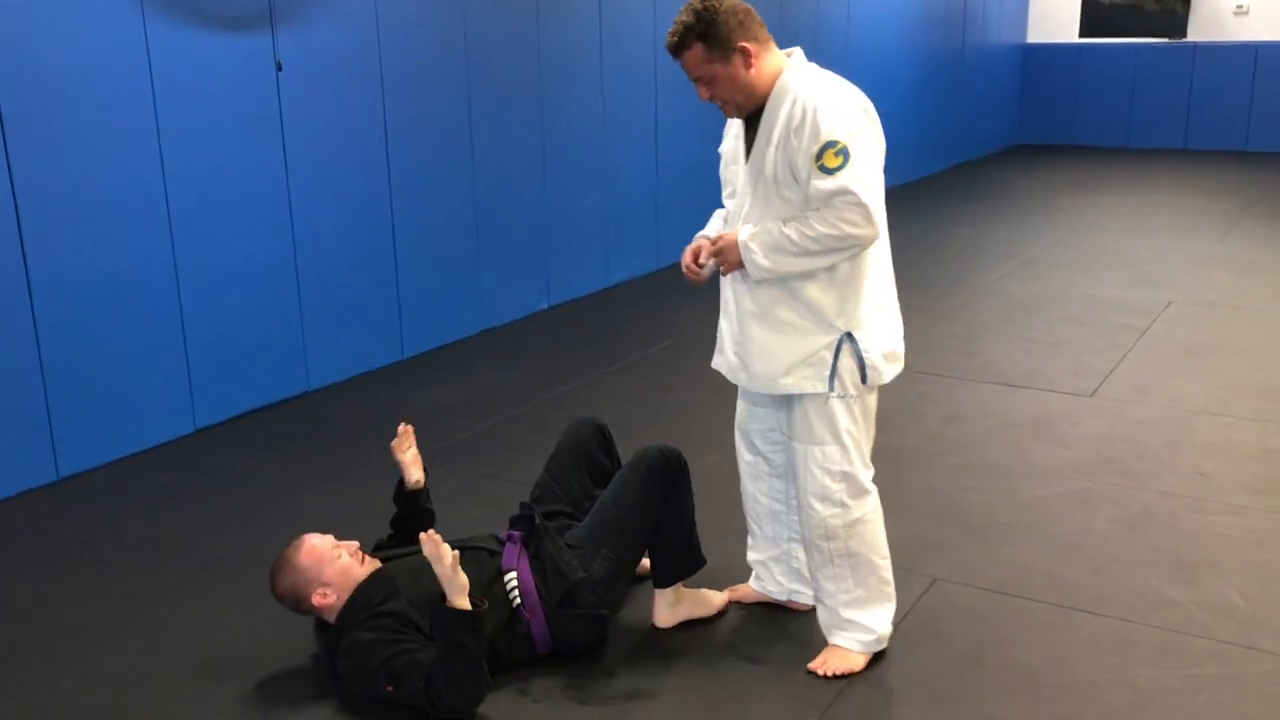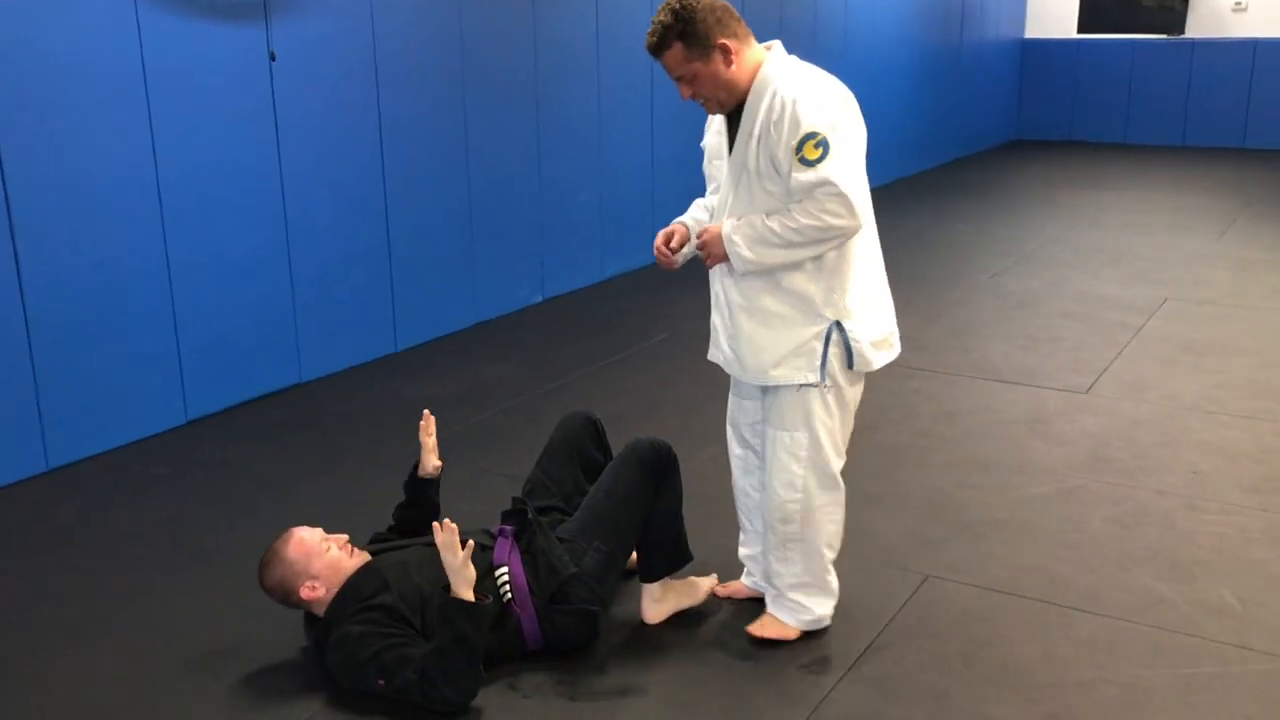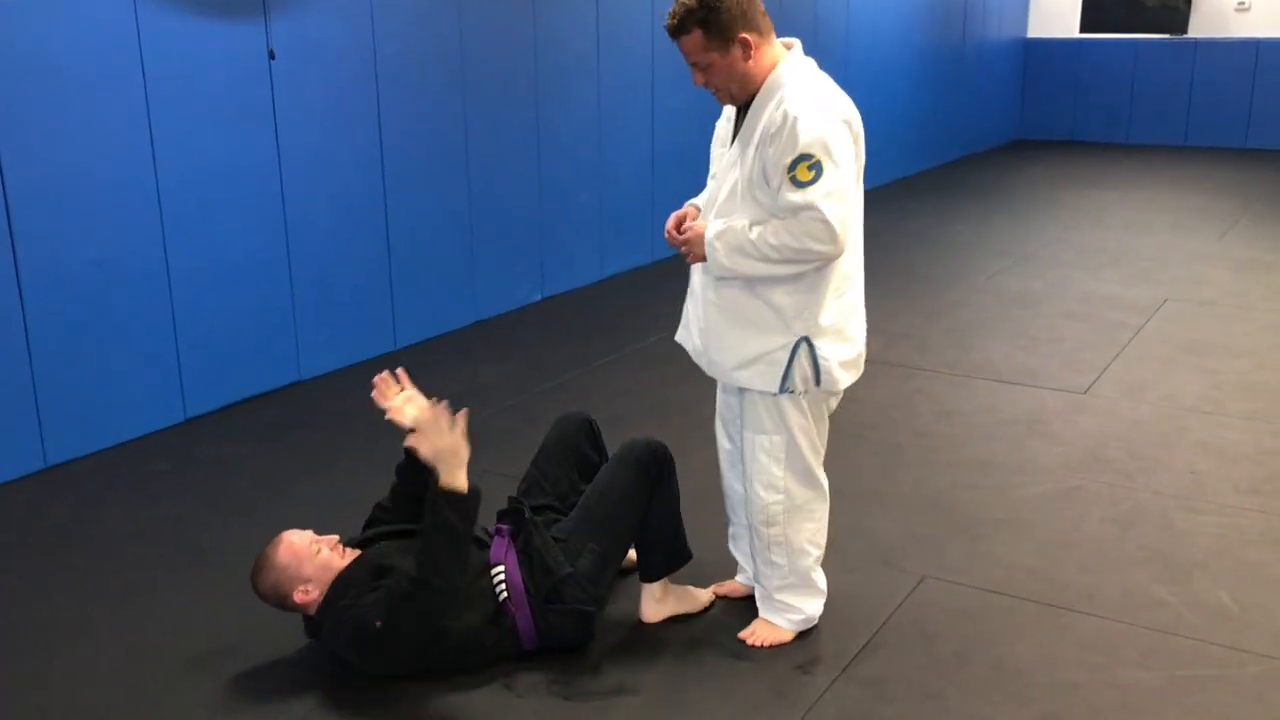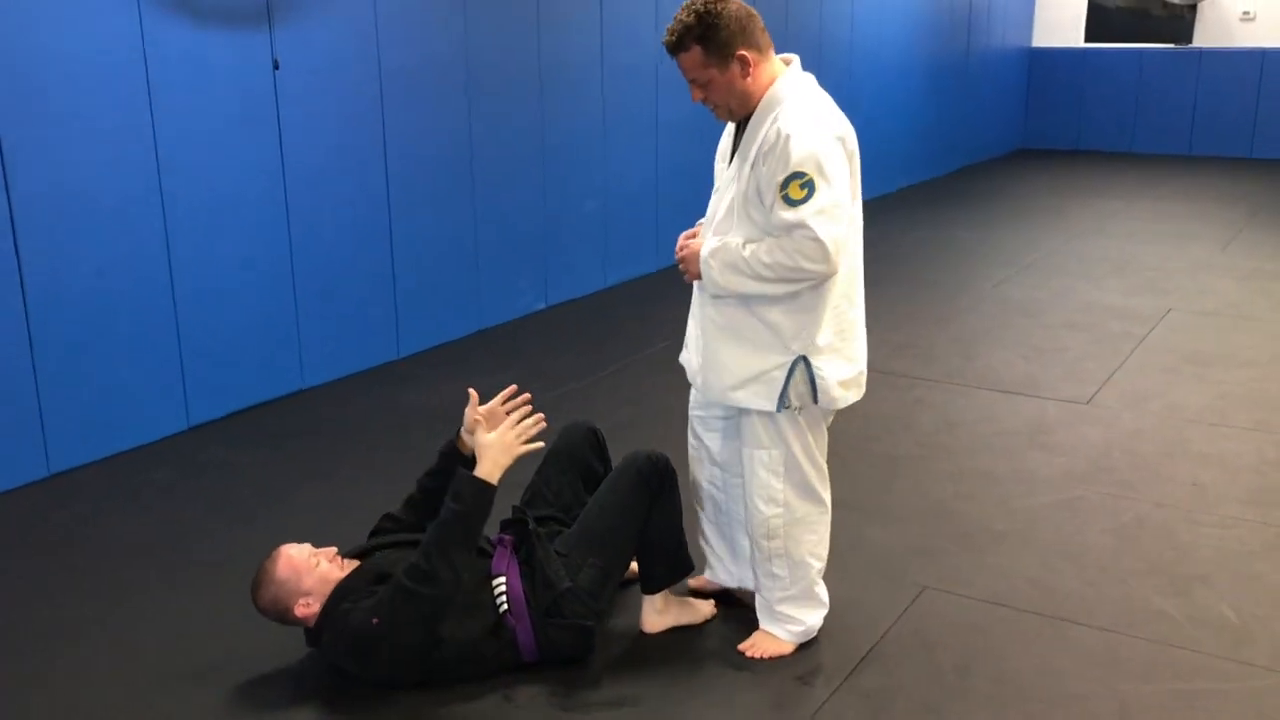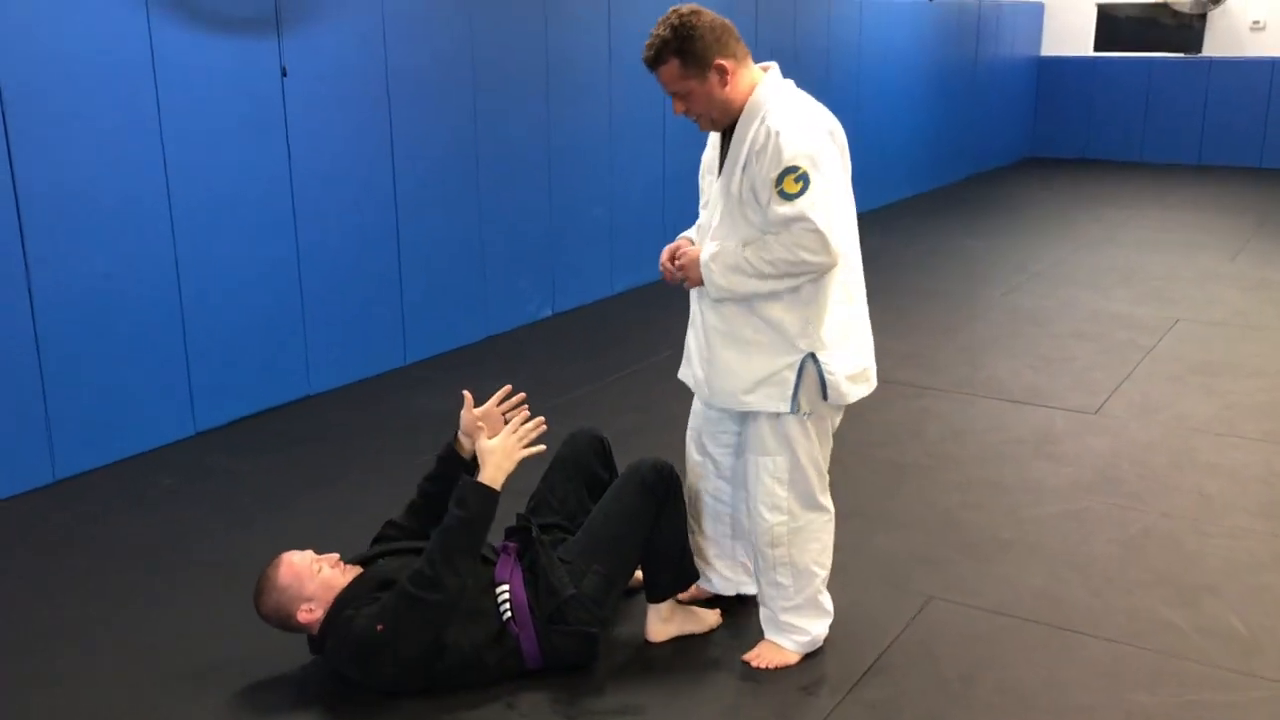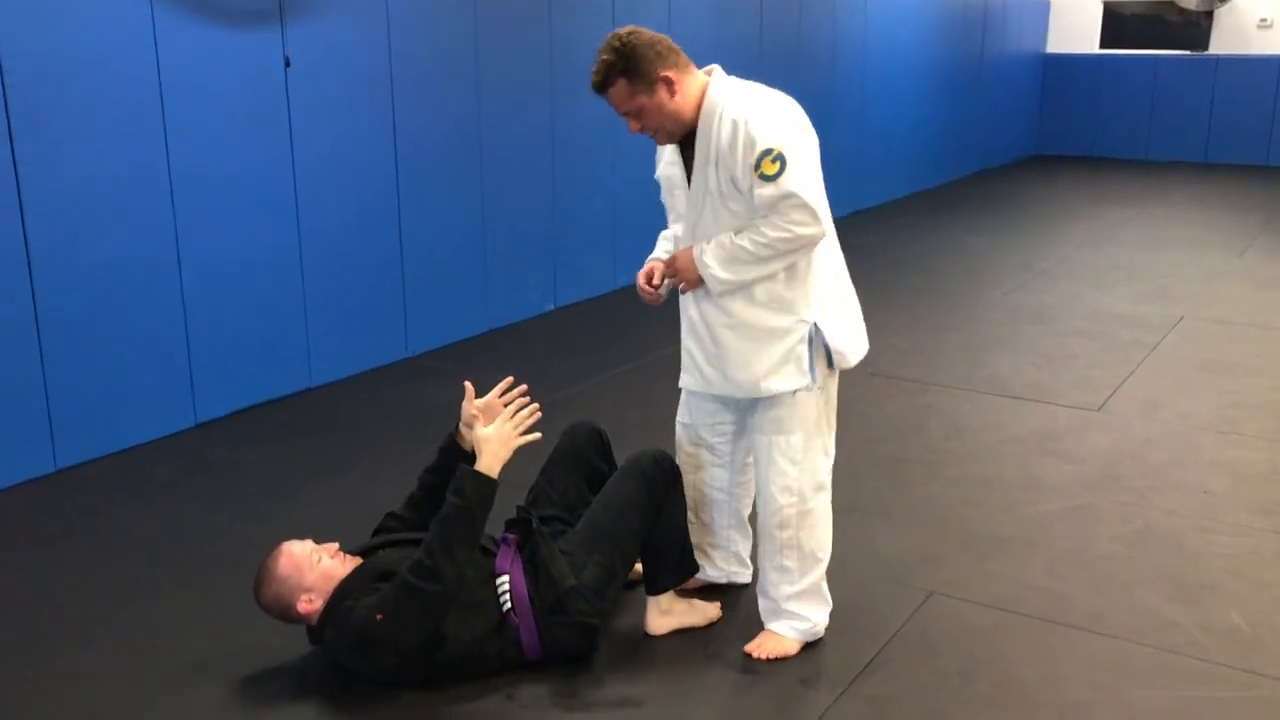
dt=0.3s
person 1, frame 1
left shoulder: (826, 108)
right shoulder: (748, 114)
left elbow: (853, 218)
left wrist: (751, 249)
right wrist: (715, 238)
left hip: (827, 337)
right hip: (768, 330)
left knee: (831, 486)
right knee: (764, 458)
left ankle: (860, 626)
right ankle: (783, 579)
person 1, frame 2
left shoulder: (806, 101)
right shoulder: (730, 110)
left elbow: (837, 209)
left wrist: (734, 243)
right wrist: (690, 228)
left hip: (815, 328)
right hip: (760, 322)
left knee: (799, 473)
right knee: (753, 458)
left ankle: (801, 602)
right ankle: (768, 573)
person 1, frame 3
left shoulder: (810, 114)
right shoulder: (746, 99)
left elbow: (820, 234)
left wrist: (717, 245)
right wrist: (701, 210)
left hip: (791, 335)
right hip: (746, 324)
left knee: (780, 475)
right knee: (741, 458)
left ankle: (790, 602)
right ankle: (760, 571)
person 1, frame 4
left shoulder: (804, 131)
right shoulder: (751, 113)
left elbow: (812, 252)
left wrist: (713, 261)
right wrist: (710, 233)
left hip: (787, 350)
right hip: (739, 338)
left knee: (779, 491)
right knee: (713, 454)
left ankle: (790, 616)
right ankle: (733, 570)
person 1, frame 5
left shoulder: (793, 130)
right shoulder: (733, 124)
left elbow: (812, 244)
left wrist: (713, 266)
right wrist: (693, 242)
left hip: (791, 354)
right hip: (735, 344)
left knee: (784, 498)
right knee: (712, 464)
left ankle: (795, 627)
right ankle: (724, 577)
person 1, frame 6
left shoulder: (757, 119)
right shoulder: (672, 140)
left elbow: (800, 217)
left wrist: (708, 262)
right wrist: (664, 258)
left hip: (788, 332)
right hip: (717, 333)
left knee: (789, 483)
right knee: (705, 453)
left ankle: (795, 616)
right ankle: (718, 566)
person 2, frame 1
left shoulder: (360, 585)
right shoulder: (366, 651)
left elbow: (414, 547)
left wrist: (413, 484)
right wrist: (457, 597)
left hip: (528, 547)
right hip: (564, 596)
left knee: (588, 434)
right knee: (660, 463)
left ankle: (628, 551)
right ankle: (671, 595)
person 2, frame 2
left shoulder: (356, 573)
right shoulder: (358, 645)
left elbow: (411, 533)
left wrist: (427, 471)
right wrist: (463, 590)
left hip: (518, 544)
right hip: (555, 591)
left knee: (580, 427)
right knee: (650, 456)
left ankle: (622, 547)
right ankle: (658, 591)
person 2, frame 3
left shoulder: (353, 567)
right shoulder: (357, 625)
left elbow: (403, 511)
right elbow: (435, 585)
left wrist: (420, 434)
right wrist: (452, 474)
left hip: (516, 546)
right hip: (550, 595)
left knee: (575, 426)
right knee: (646, 456)
left ankle: (615, 547)
right ankle: (657, 592)
person 2, frame 4
left shoulder: (349, 578)
right shoulder: (362, 632)
left elbow: (416, 515)
right elbow: (435, 571)
left wrist: (466, 442)
right wrist: (488, 469)
left hip: (516, 558)
right hip: (549, 605)
left knee: (581, 438)
right knee: (648, 469)
left ankle: (620, 558)
right ankle: (659, 603)
person 2, frame 5
left shoulder: (356, 582)
right shoulder: (364, 640)
left elbow: (418, 521)
right elbow: (439, 579)
left wrist: (466, 446)
right wrist: (490, 476)
left hip: (520, 565)
right hip: (553, 614)
left knee: (587, 445)
right knee: (653, 478)
left ankle: (623, 565)
right ankle: (664, 612)
person 2, frame 6
left shoulder: (355, 578)
right shoulder: (365, 630)
left elbow: (419, 513)
right elbow: (438, 570)
left wrist: (466, 436)
right wrist: (486, 465)
left hip: (520, 557)
right hip: (553, 601)
left knee: (585, 437)
right knee: (653, 469)
left ankle: (624, 557)
right ankle: (663, 605)
